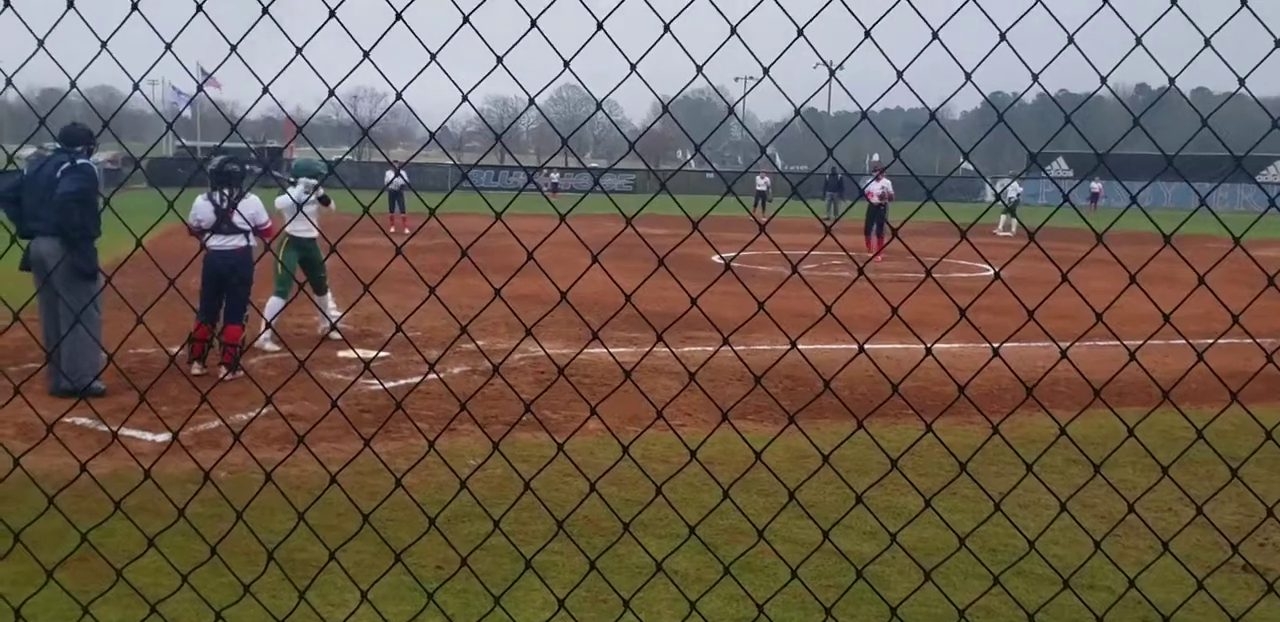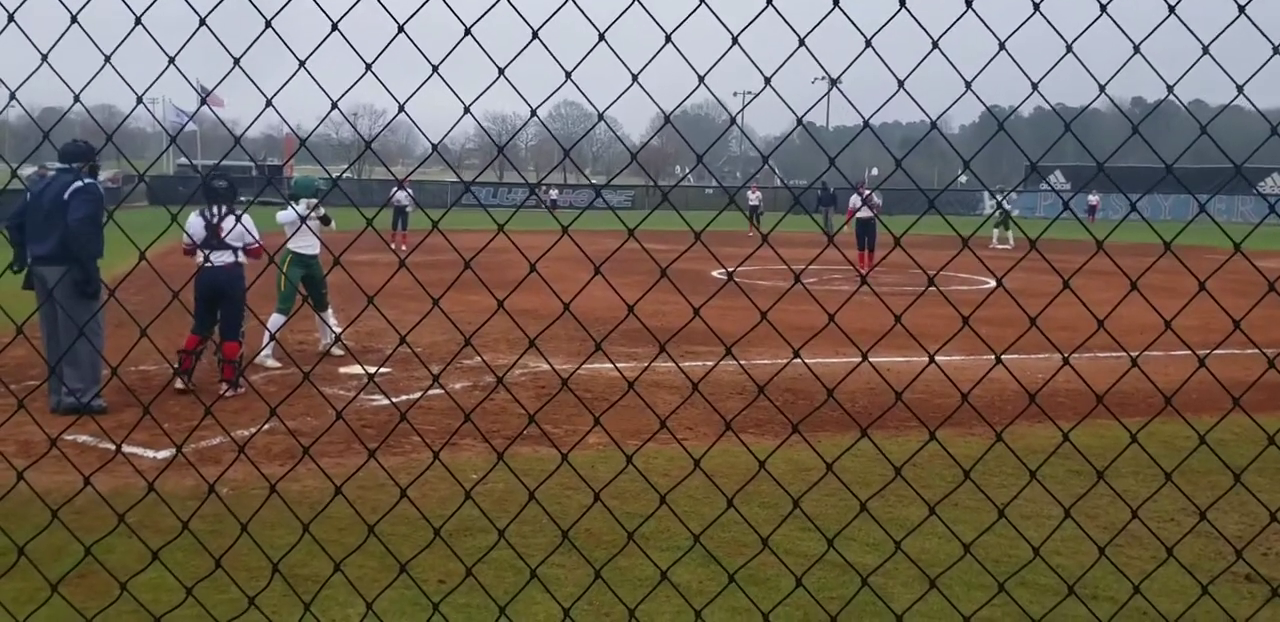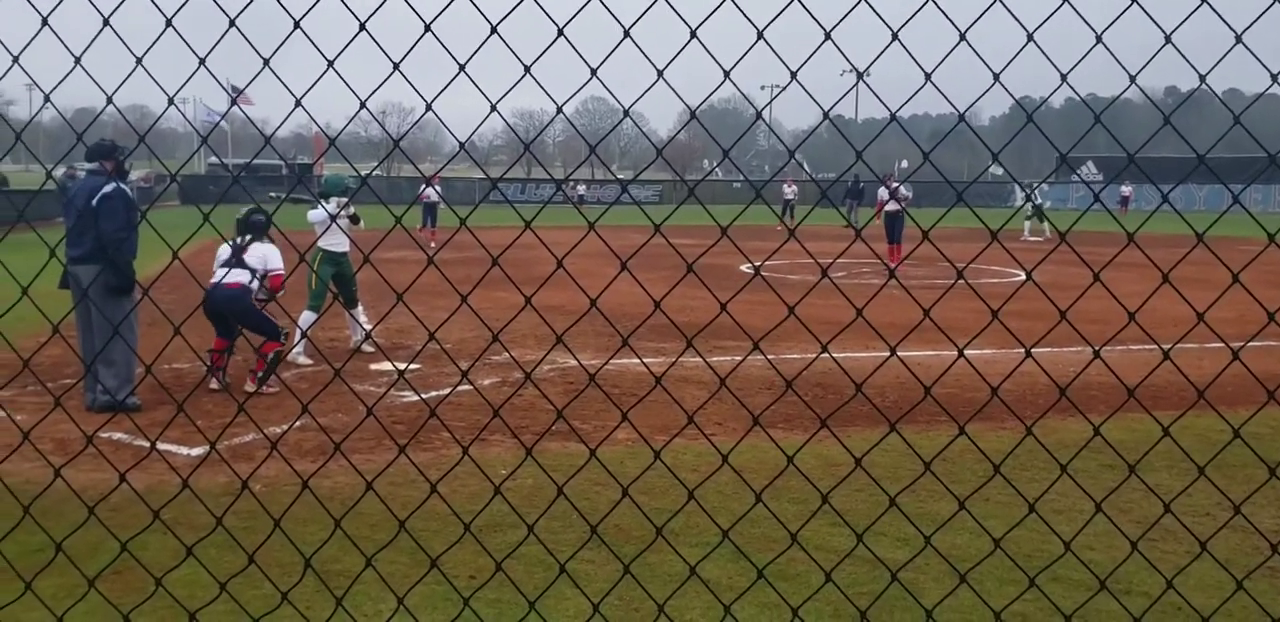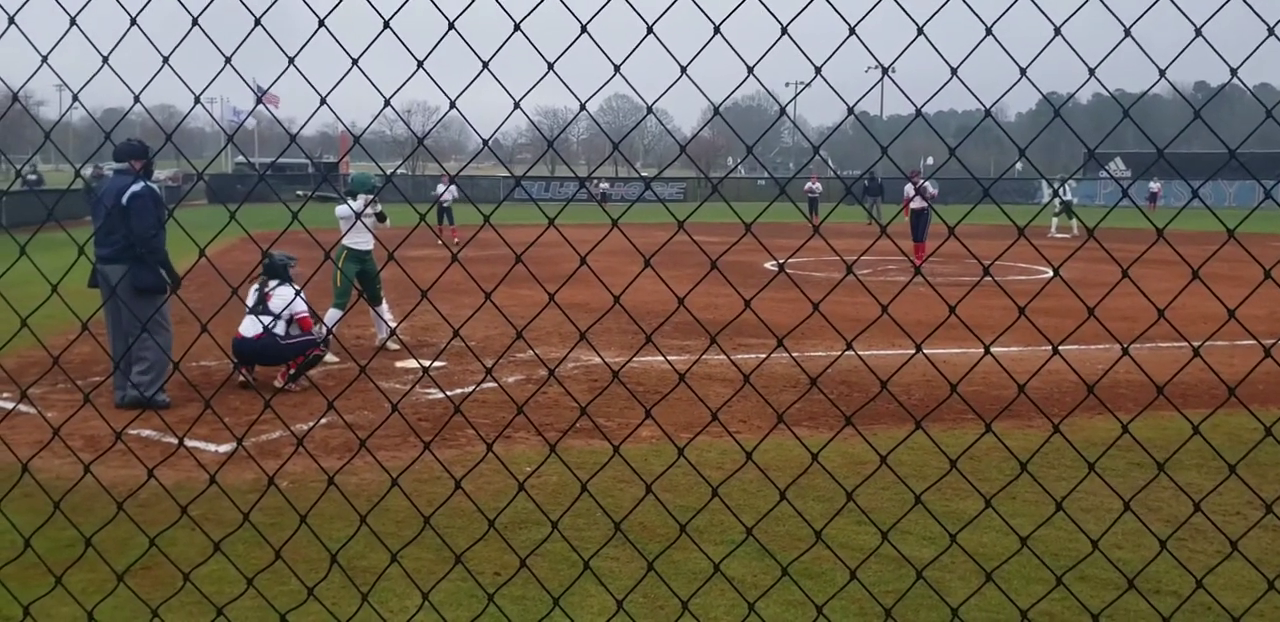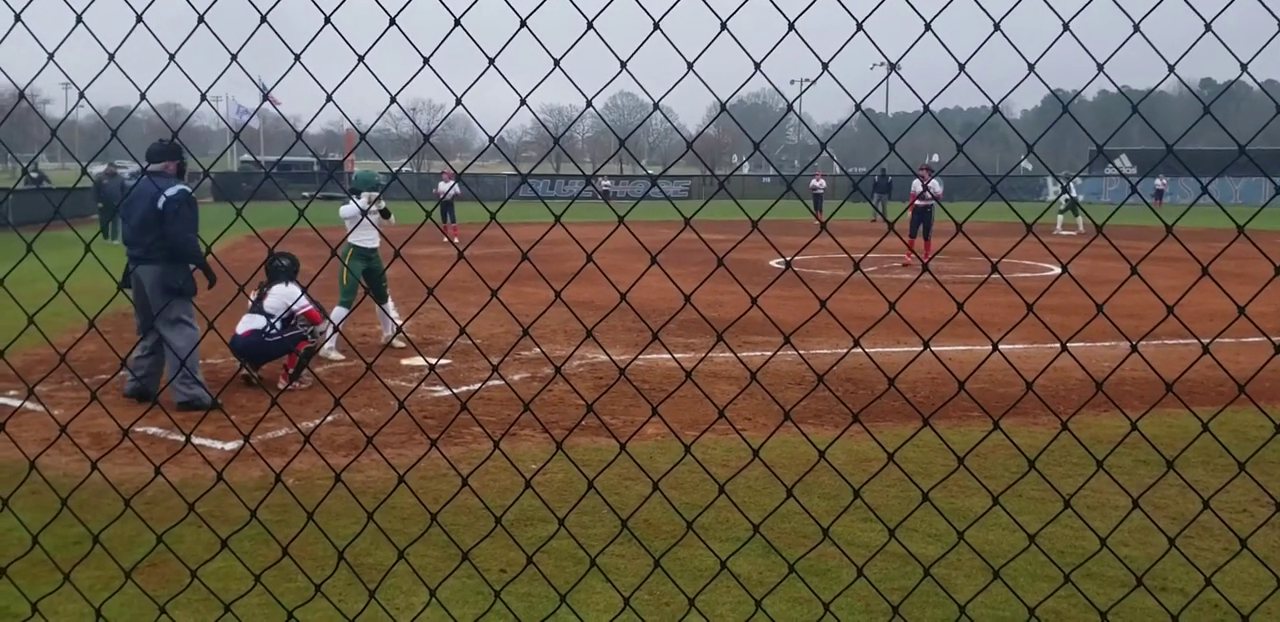
dt=0.7s
person 1, frame 1
left shoulder: (37, 166)
right shoulder: (81, 168)
right elbow: (65, 200)
right wrist: (76, 236)
left hip: (39, 246)
right hip: (68, 249)
left knee: (51, 315)
right knee: (83, 314)
left ankle: (58, 378)
right ankle: (81, 379)
person 1, frame 2
left shoulder: (40, 187)
right shoulder: (85, 187)
left elbow: (15, 224)
right elbow: (79, 229)
left wrist: (22, 255)
right wrist: (88, 268)
left hip: (41, 268)
right hip: (69, 269)
left knee: (54, 334)
right knee: (84, 333)
left ankle: (58, 395)
right ankle: (81, 396)
person 1, frame 3
left shoulder: (76, 188)
right shoulder: (112, 190)
left elbow: (76, 230)
right elbow: (115, 238)
left wrist: (78, 261)
right wrist: (126, 272)
left hip: (78, 268)
right hip: (104, 270)
left knee: (90, 334)
right knee: (118, 332)
left ankle: (94, 393)
right ankle: (114, 395)
person 1, frame 4
left shoulder: (104, 188)
right shoulder: (140, 189)
left elbow: (103, 231)
right elbow: (148, 238)
left wrist: (108, 261)
right wrist: (169, 270)
left hip: (106, 268)
right hip: (134, 270)
left knee: (121, 334)
right knee: (155, 332)
left ankle: (125, 391)
right ankle: (144, 391)
person 1, frame 5
left shoulder: (134, 190)
right shoulder: (176, 192)
left elbow: (127, 232)
right elbow: (183, 240)
right wrist: (205, 267)
left hip: (138, 268)
right hip: (165, 270)
left knee: (150, 329)
right knee: (180, 331)
left ankle: (140, 385)
right ankle: (190, 394)
person 2, frame 1
left shoulder: (314, 192)
right shoulder: (290, 192)
left elbow: (330, 206)
right elbow: (279, 204)
left wrist: (317, 190)
right wrist: (301, 188)
left hip: (311, 244)
right hip: (290, 244)
left knee: (321, 286)
right knee: (282, 290)
left ankle: (327, 326)
right ankle: (264, 337)
person 2, frame 2
left shoulder: (314, 209)
right shoulder: (291, 209)
left elbow: (330, 225)
right elbow: (280, 219)
left wrist: (319, 211)
right wrist: (303, 207)
left hip: (313, 261)
right hip: (293, 260)
left knee: (322, 303)
right knee: (284, 307)
left ankle: (327, 342)
right ankle: (264, 354)
person 2, frame 3
left shoulder: (343, 208)
right shoulder: (321, 207)
left elbow: (359, 225)
right elbow: (311, 218)
left wrist: (350, 210)
right wrist: (333, 206)
left hip: (343, 258)
right hip: (324, 258)
left knee: (352, 300)
right knee: (315, 304)
left ankle: (358, 339)
right ankle: (296, 351)
person 2, frame 4
left shoulder: (369, 207)
right shoulder: (348, 205)
left elbow: (385, 223)
right elbow: (339, 213)
left wrist: (376, 207)
right wrist: (361, 203)
left hip: (367, 256)
right hip: (348, 256)
left knee: (377, 298)
right knee: (340, 302)
left ankle: (383, 337)
person 2, frame 5
left shoulder: (374, 204)
right shoulder: (352, 203)
left elbow: (390, 220)
right elbow: (343, 213)
left wrist: (380, 204)
right wrist: (365, 201)
left hip: (373, 254)
right hip: (354, 254)
left knee: (383, 296)
right knee: (346, 300)
left ankle: (389, 335)
right ankle: (328, 346)
person 3, frame 1
left shoulder: (202, 201)
right shoulder: (251, 201)
left elbow: (193, 230)
right elbow: (267, 232)
left hip: (213, 259)
right hip: (240, 260)
left knee: (206, 311)
right knee: (235, 313)
left ankle: (196, 361)
right ankle: (228, 366)
person 3, frame 2
left shoulder: (195, 217)
right shoulder: (240, 218)
left elbow: (187, 250)
right elbow: (256, 253)
left hip: (204, 275)
right hip: (231, 276)
left knee: (201, 325)
right knee: (232, 330)
left ankle: (183, 376)
right ankle: (229, 383)
person 3, frame 3
left shoulder: (226, 246)
right shoulder: (268, 248)
right elbow: (278, 285)
right wrist: (266, 293)
left hip: (212, 295)
right hip: (237, 297)
left knee: (226, 331)
right knee: (277, 335)
left ankle: (217, 376)
right ankle: (257, 381)
person 3, frame 4
left shoulder: (255, 288)
right shoulder: (291, 290)
right elbow: (306, 327)
right hip: (267, 349)
right knee: (321, 340)
left ankle: (245, 370)
right ankle: (287, 378)
person 3, frame 5
left shoulder: (261, 288)
right shoulder: (290, 289)
right elbow: (315, 319)
left hip: (237, 344)
right hip: (255, 345)
right knee: (310, 333)
left ankle: (251, 366)
right ankle: (289, 378)
